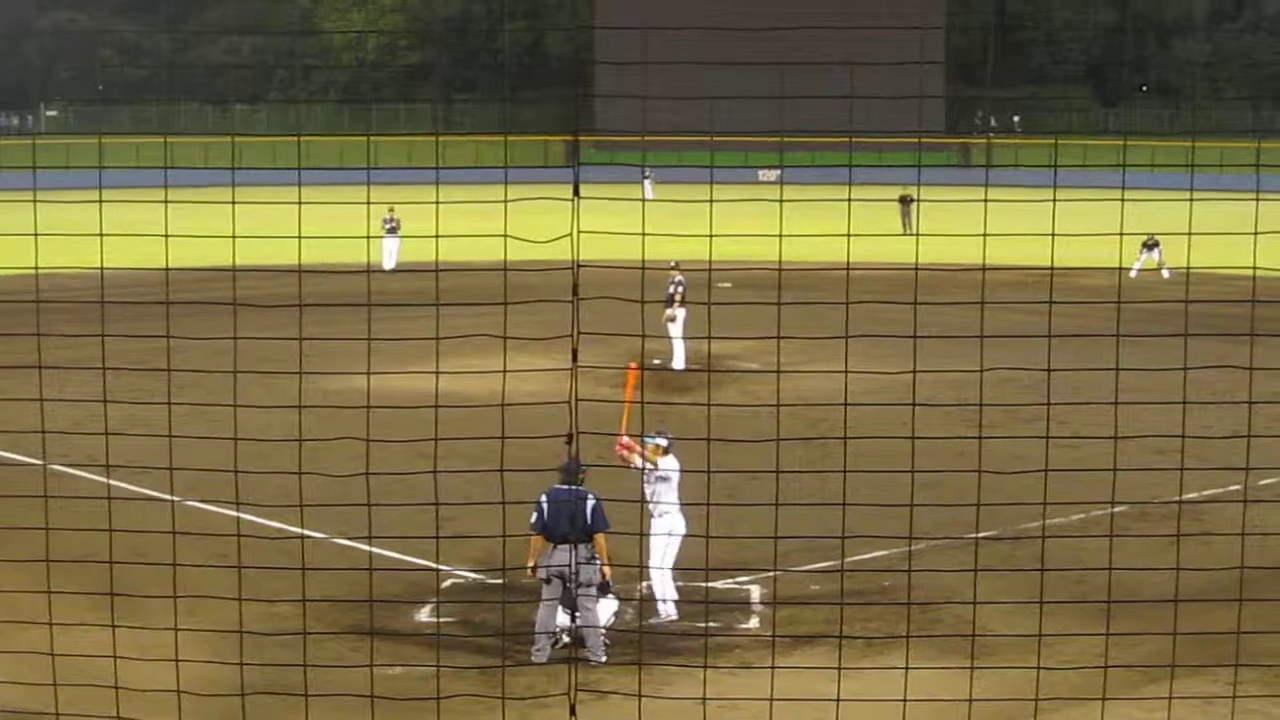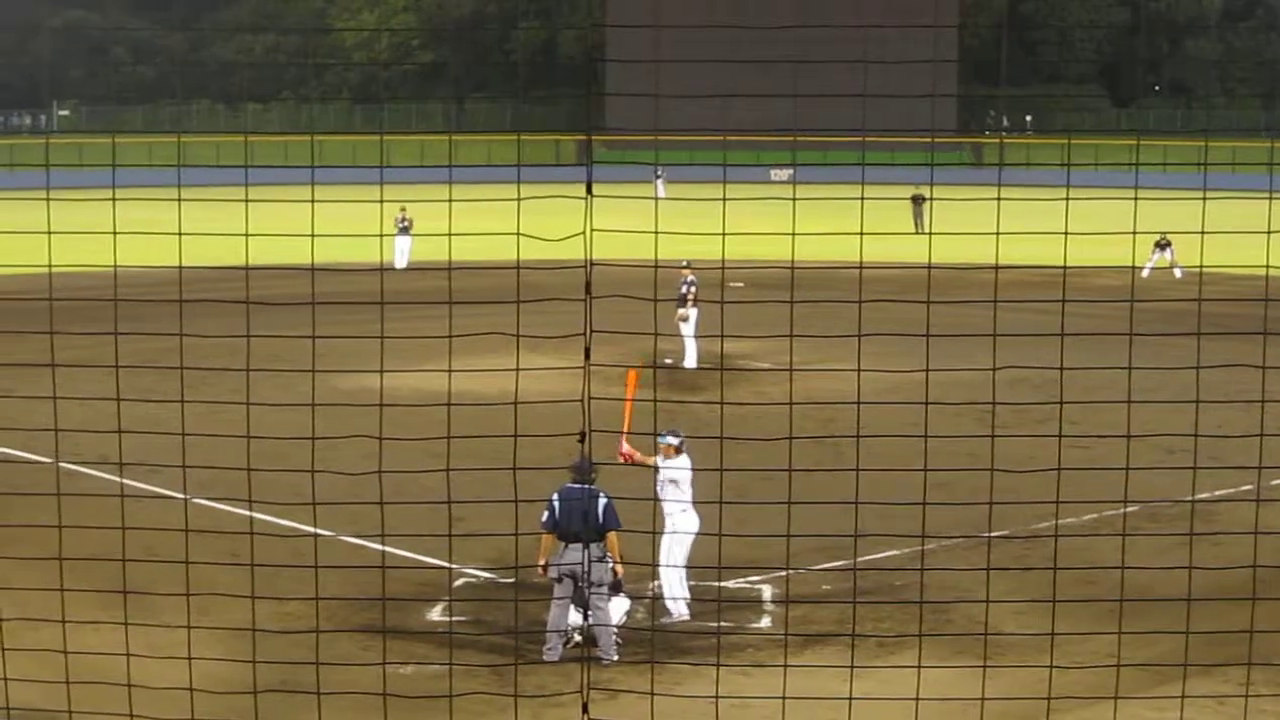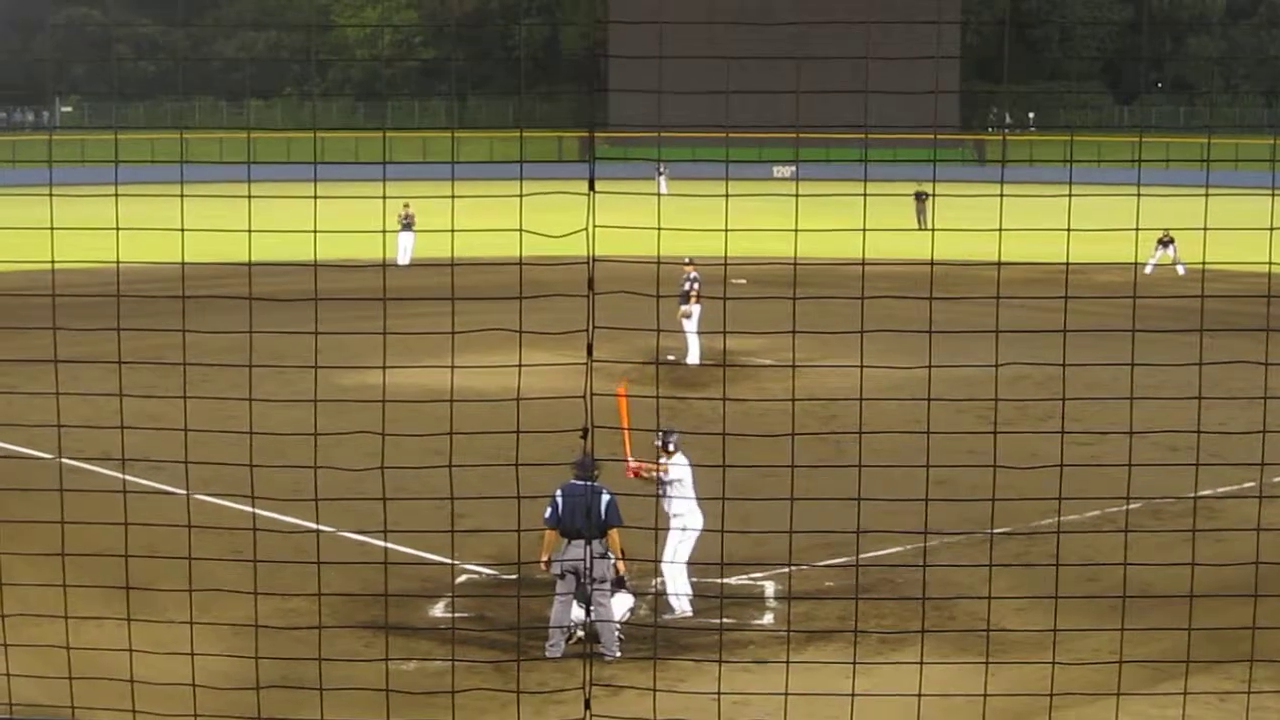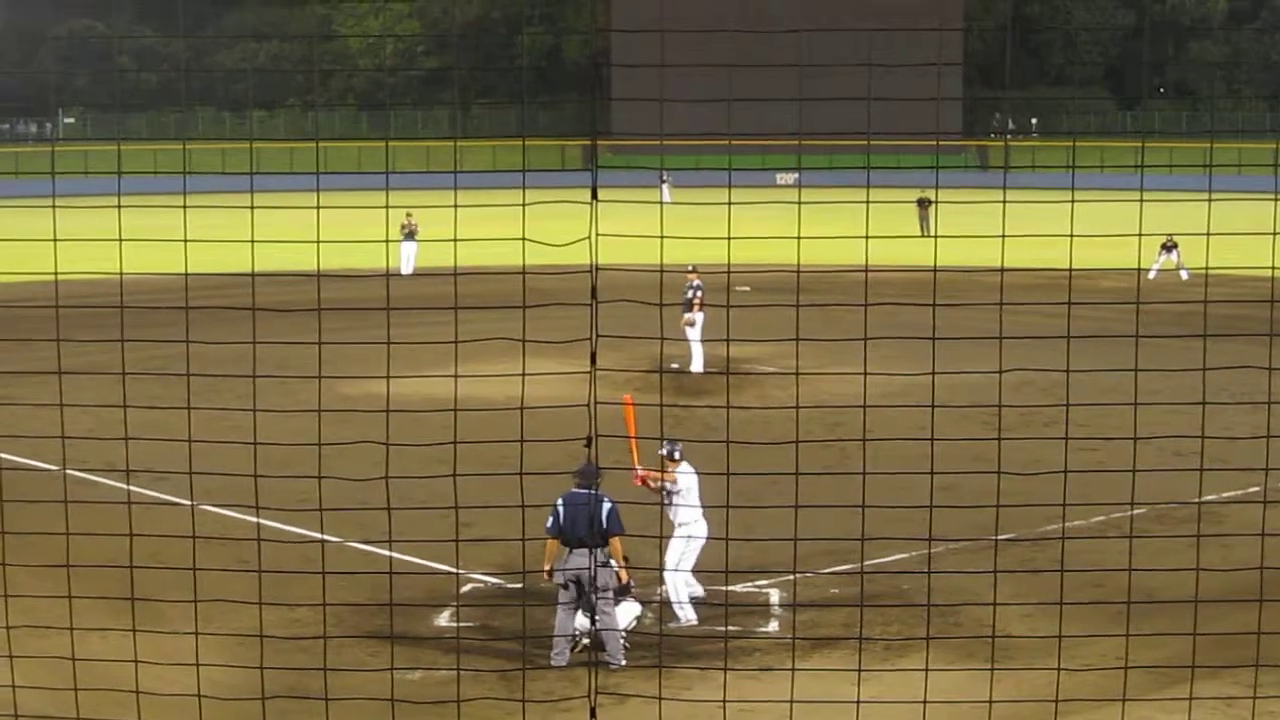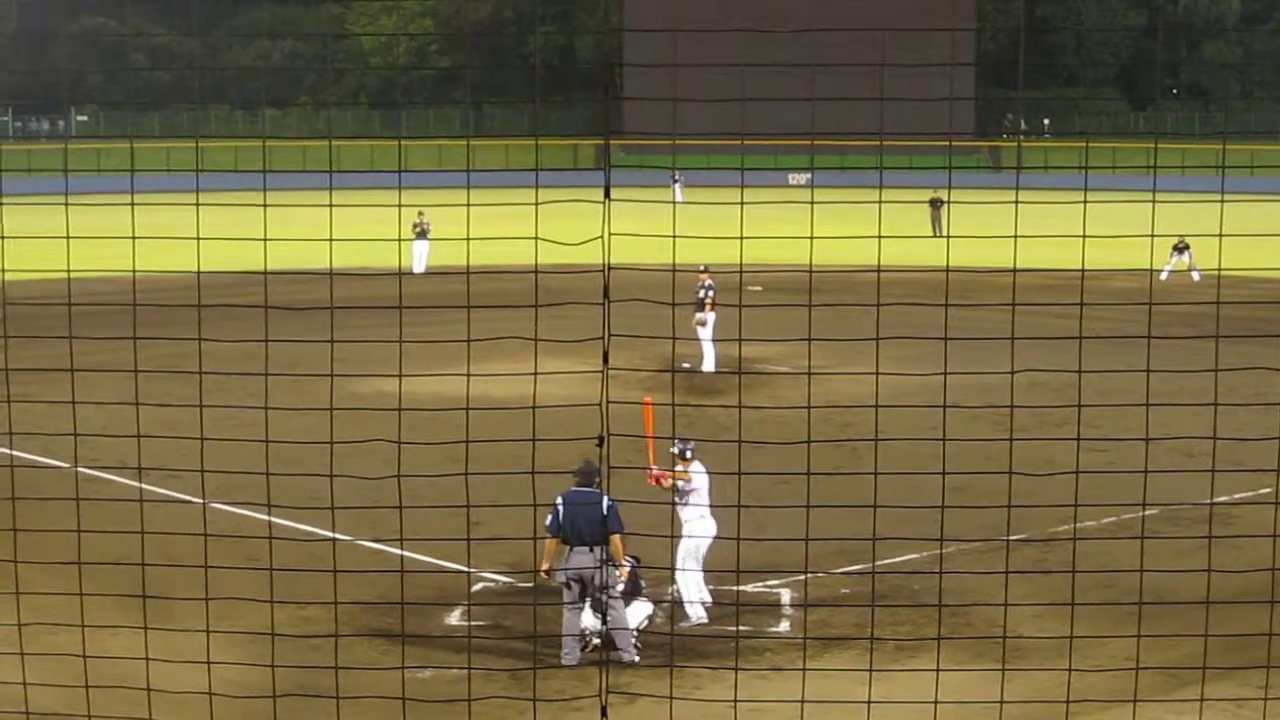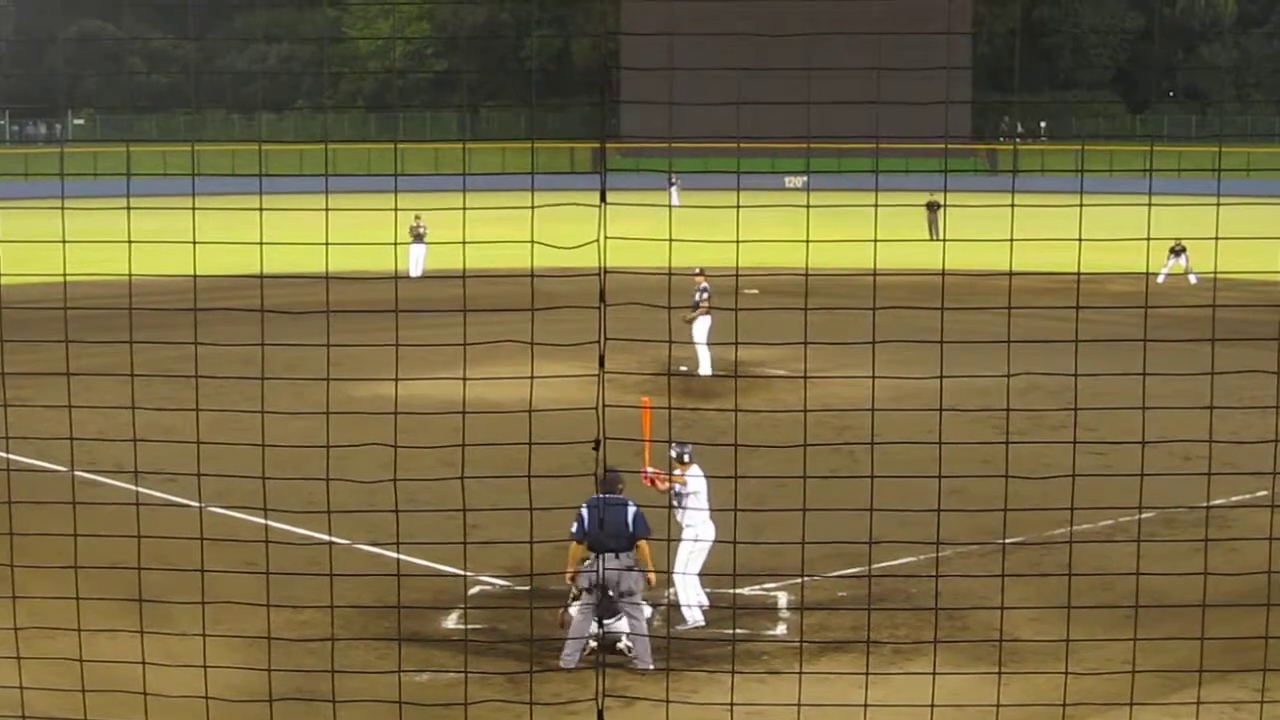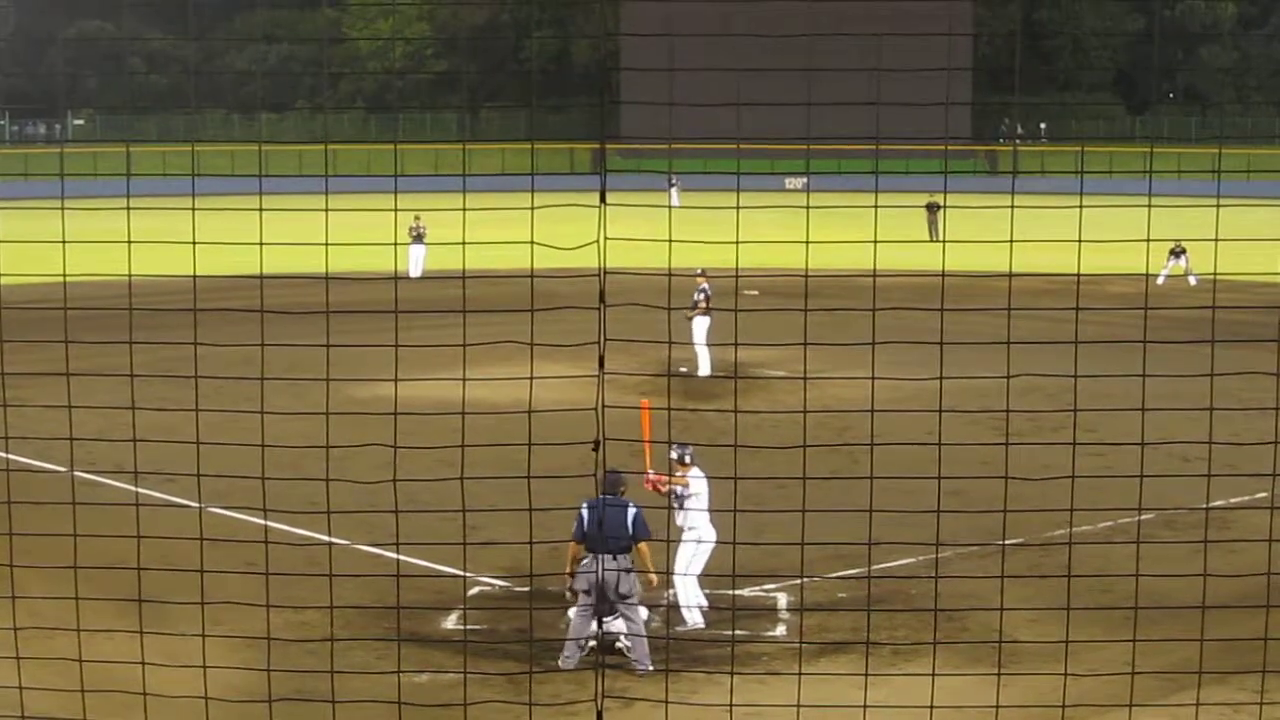
dt=0.5s
person 1, frame 1
left shoulder: (546, 497)
right shoulder: (589, 499)
left elbow: (536, 533)
right elbow: (598, 535)
left wrist: (532, 560)
right wrist: (604, 563)
left hip: (554, 556)
right hip: (582, 556)
left knee: (548, 605)
right knee: (588, 606)
left ankle: (540, 653)
right ankle: (596, 654)
person 1, frame 2
left shoulder: (558, 496)
right shoulder: (601, 498)
left elbow: (548, 532)
right elbow: (611, 533)
left wrist: (542, 559)
right wrist: (617, 561)
left hip: (566, 555)
right hip: (594, 556)
left knee: (560, 604)
right knee: (599, 605)
left ankle: (552, 652)
right ankle: (608, 652)
person 1, frame 3
left shoulder: (561, 493)
right shoulder: (604, 495)
left elbow: (551, 529)
right elbow: (612, 531)
left wrist: (545, 555)
right wrist: (618, 558)
left hip: (569, 551)
right hip: (596, 552)
left knee: (562, 600)
right knee: (602, 601)
left ankle: (554, 648)
right ankle: (610, 650)
person 1, frame 4
left shoulder: (562, 502)
right shoulder: (605, 503)
left elbow: (553, 538)
right elbow: (614, 539)
left wrist: (548, 564)
right wrist: (621, 567)
left hip: (570, 560)
right hip: (597, 562)
left knee: (566, 609)
right knee: (606, 610)
left ankle: (559, 657)
right ankle: (615, 658)
person 1, frame 5
left shoulder: (562, 500)
right shoulder: (605, 501)
left elbow: (552, 536)
right elbow: (614, 537)
left wrist: (546, 562)
right wrist: (621, 564)
left hip: (572, 559)
right hip: (597, 559)
left knee: (571, 609)
right knee: (614, 606)
left ankle: (569, 656)
right ankle: (627, 652)
person 1, frame 6
left shoulder: (587, 507)
right shoulder: (630, 507)
left elbow: (577, 542)
right elbow: (641, 542)
left wrist: (571, 569)
right wrist: (649, 569)
left hip: (596, 566)
right hip: (623, 566)
left knee: (585, 613)
right knee: (635, 614)
left ankle: (569, 659)
right ankle: (643, 661)
person 1, frame 7
left shoulder: (587, 507)
right shoulder: (631, 509)
left elbow: (576, 542)
right elbow: (641, 544)
left wrist: (569, 567)
right wrist: (650, 571)
left hip: (592, 567)
right hip: (620, 568)
left knee: (582, 615)
right knee: (632, 617)
left ankle: (568, 660)
right ankle: (642, 663)
person 2, frame 1
left shoulder: (671, 463)
right shoulder: (649, 459)
left elbow: (655, 463)
right elbow: (632, 459)
left wrist: (633, 446)
right wrist: (623, 450)
left hip: (669, 521)
right hip: (658, 519)
left knee: (659, 566)
right knee: (658, 564)
left ankle: (668, 611)
right ankle: (669, 598)
person 2, frame 2
left shoulder: (681, 466)
right shoulder: (670, 459)
left elbow: (654, 465)
right elbow: (650, 462)
left wrist: (631, 452)
right wrist: (629, 456)
left hip: (679, 520)
right hip: (680, 518)
left knee: (668, 566)
right knee: (676, 563)
left ankle: (679, 611)
right ankle: (682, 599)
person 2, frame 3
left shoulder: (680, 464)
right shoulder: (666, 461)
left elbow: (661, 469)
right elbow: (654, 477)
left wrist: (638, 464)
right wrist: (638, 473)
left hip: (686, 519)
right hip: (681, 518)
left knee: (670, 563)
right knee: (677, 560)
left ankle: (682, 607)
right ankle: (684, 594)
person 2, frame 4
left shoulder: (686, 472)
right shoulder: (671, 471)
left elbow: (670, 478)
right elbow: (659, 488)
left wrist: (646, 473)
right wrist: (645, 480)
left hip: (691, 529)
right hip: (683, 528)
left knee: (672, 572)
right knee: (672, 563)
left ankle: (687, 616)
right ankle: (694, 591)
person 2, frame 5
left shoulder: (698, 471)
right shoulder: (681, 469)
left elbow: (686, 477)
right elbow: (668, 484)
left wrist: (661, 472)
right wrist: (657, 478)
left hip: (697, 526)
right hip: (698, 525)
left knee: (683, 571)
right knee: (693, 567)
left ankle: (697, 614)
right ankle: (703, 598)
person 2, frame 6
left shoulder: (695, 475)
right shoulder: (680, 473)
left elbow: (679, 480)
right elbow: (664, 487)
left wrist: (656, 474)
right wrist: (652, 479)
left hip: (698, 531)
right hip: (693, 530)
left knee: (681, 574)
right knee: (688, 570)
left ankle: (694, 618)
right ankle: (699, 601)
person 2, frame 7
left shoulder: (697, 477)
right shoulder: (680, 476)
left elbow: (682, 482)
right elbow: (666, 491)
left wrist: (658, 477)
right wrist: (655, 484)
left hip: (699, 534)
right hip: (691, 533)
left knee: (682, 576)
right knee: (684, 573)
left ankle: (695, 620)
right ankle: (699, 603)
